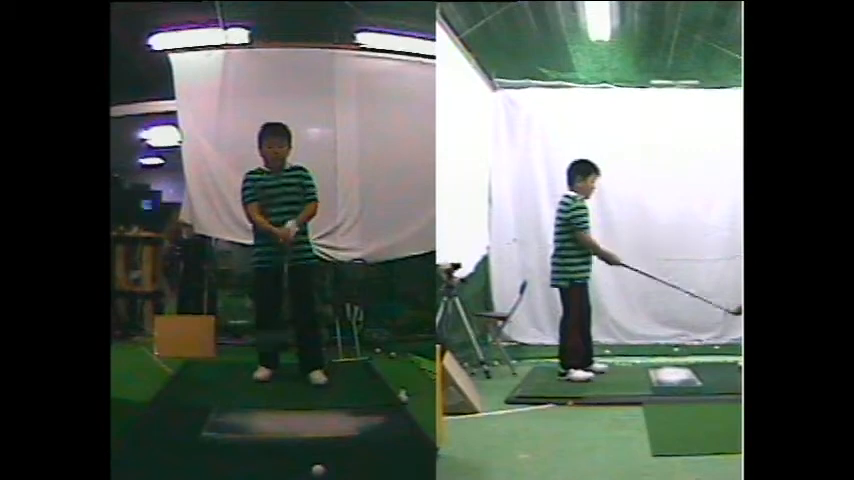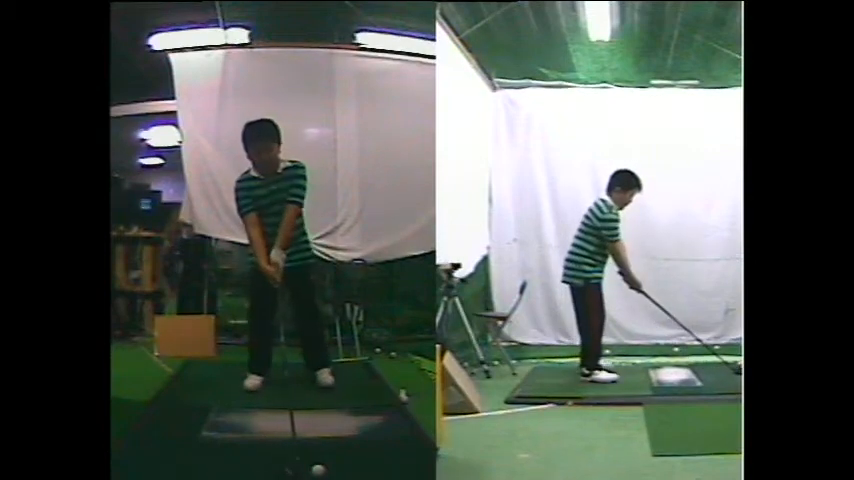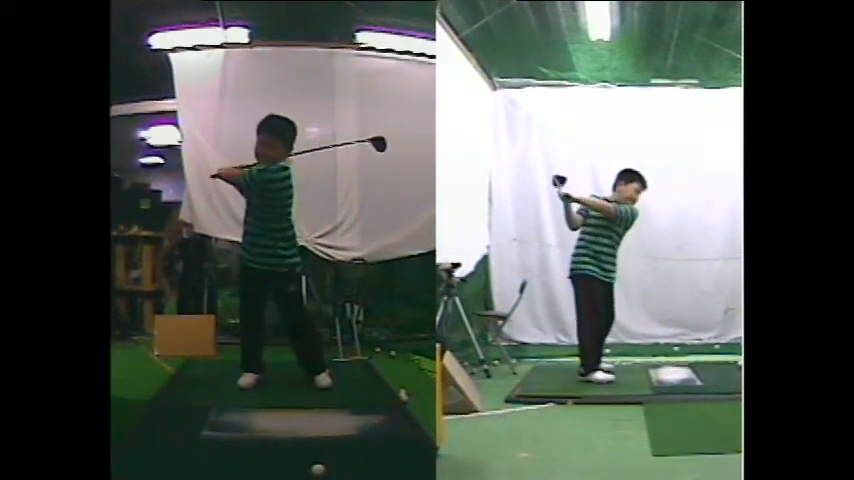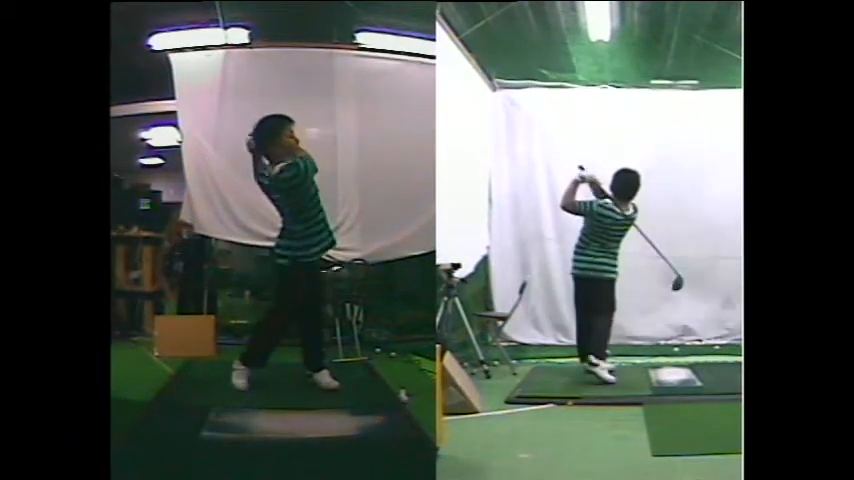
dt=1s
person 1, frame 1
left shoulder: (301, 173)
right shoulder: (252, 178)
left elbow: (312, 206)
right elbow: (253, 213)
left wrist: (294, 224)
right wrist: (275, 231)
left hip: (300, 254)
right hip: (265, 255)
left knee: (305, 310)
right knee: (267, 312)
left ankle: (313, 365)
right ankle: (267, 363)
person 1, frame 2
left shoulder: (296, 170)
right shoulder: (244, 184)
left elbow: (291, 213)
right elbow: (252, 225)
left wrist: (279, 252)
right wrist: (263, 262)
left hip: (298, 256)
right hip: (261, 260)
left knee: (308, 312)
right knee: (260, 316)
left ankle: (321, 366)
right ankle: (257, 370)
person 1, frame 3
left shoulder: (272, 175)
right shoulder: (266, 171)
left elbow: (238, 177)
left wrist: (224, 172)
right wrist: (233, 173)
left hip: (281, 262)
right hip: (252, 258)
left knee: (295, 317)
right knee: (250, 316)
left ankle: (318, 368)
right ankle: (252, 367)
person 1, frame 4
left shoulder: (266, 175)
right shoulder: (296, 170)
right elbow: (305, 158)
left wrist: (256, 152)
left hip: (305, 254)
right hip: (297, 258)
left knee: (312, 313)
right knee: (282, 313)
left ankle: (316, 366)
right ankle: (245, 362)
person 2, frame 1
left shoulder: (568, 202)
right shoulder: (576, 205)
right elbow: (584, 239)
left wrist: (601, 253)
right wrist: (607, 255)
left hip: (574, 272)
right hip: (571, 273)
left knee: (582, 316)
right knee: (573, 318)
left ankle: (585, 361)
right ankle: (568, 367)
person 2, frame 2
left shoulder: (603, 206)
right shoulder: (608, 213)
left elbow: (618, 244)
right elbow: (615, 249)
left wrist: (626, 272)
right wrist: (630, 276)
left hip: (579, 270)
right hip: (585, 272)
left knee: (590, 318)
right knee: (593, 319)
left ankle: (589, 360)
right ankle: (590, 368)
person 2, frame 3
left shoulder: (629, 212)
right shoulder: (592, 202)
left elbow: (607, 210)
right elbow: (574, 224)
left wrist: (575, 198)
right wrist: (568, 205)
left hip: (606, 272)
right hip: (584, 268)
left knee: (605, 317)
right knee: (590, 318)
left ankle: (593, 360)
right ankle: (588, 369)
person 2, frame 4
left shoulder: (600, 209)
right shoulder: (631, 212)
left elbow: (566, 204)
left wrist: (576, 181)
right wrist: (595, 185)
left hip: (582, 269)
right hip: (605, 271)
left knee: (584, 316)
right knee: (602, 315)
left ankle: (588, 358)
right ankle: (596, 359)
